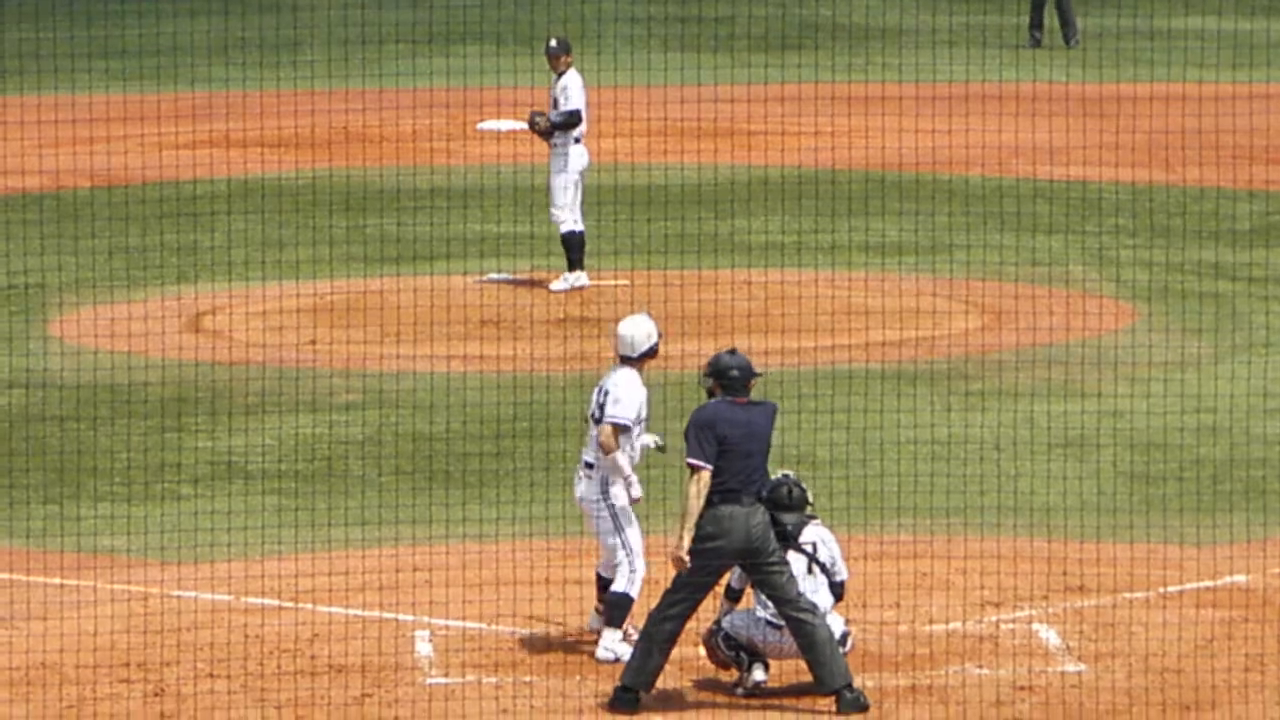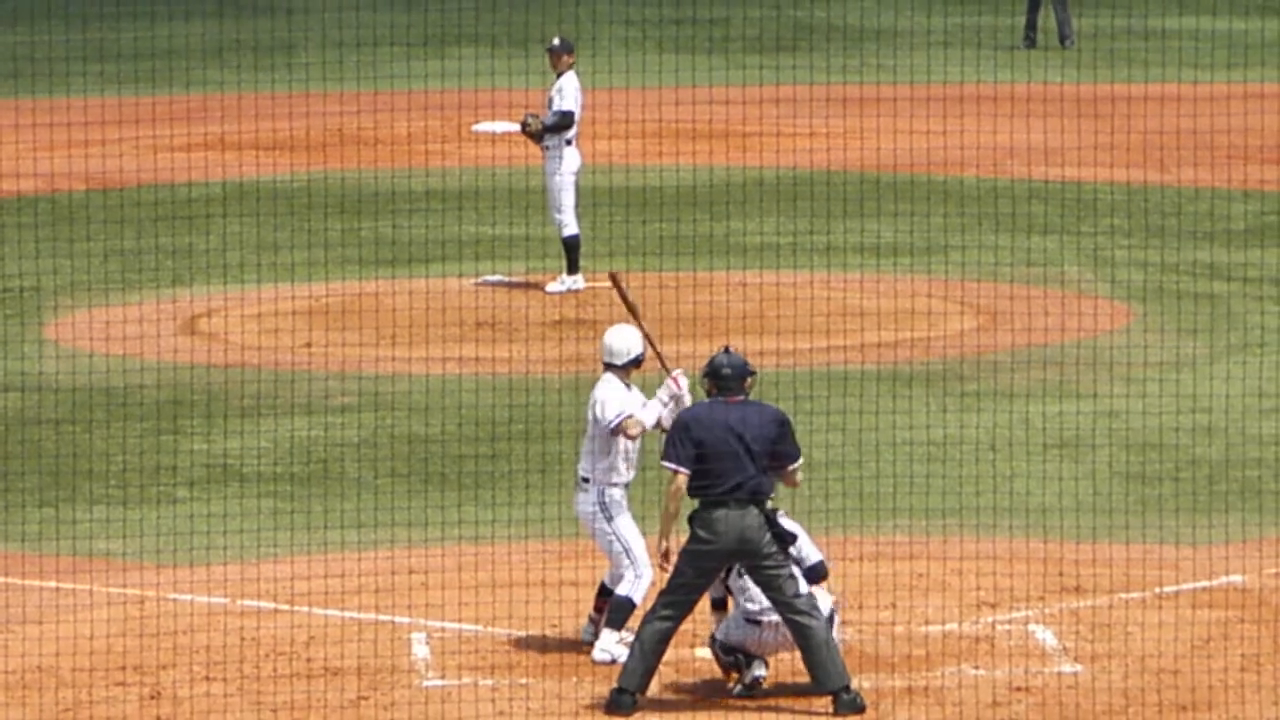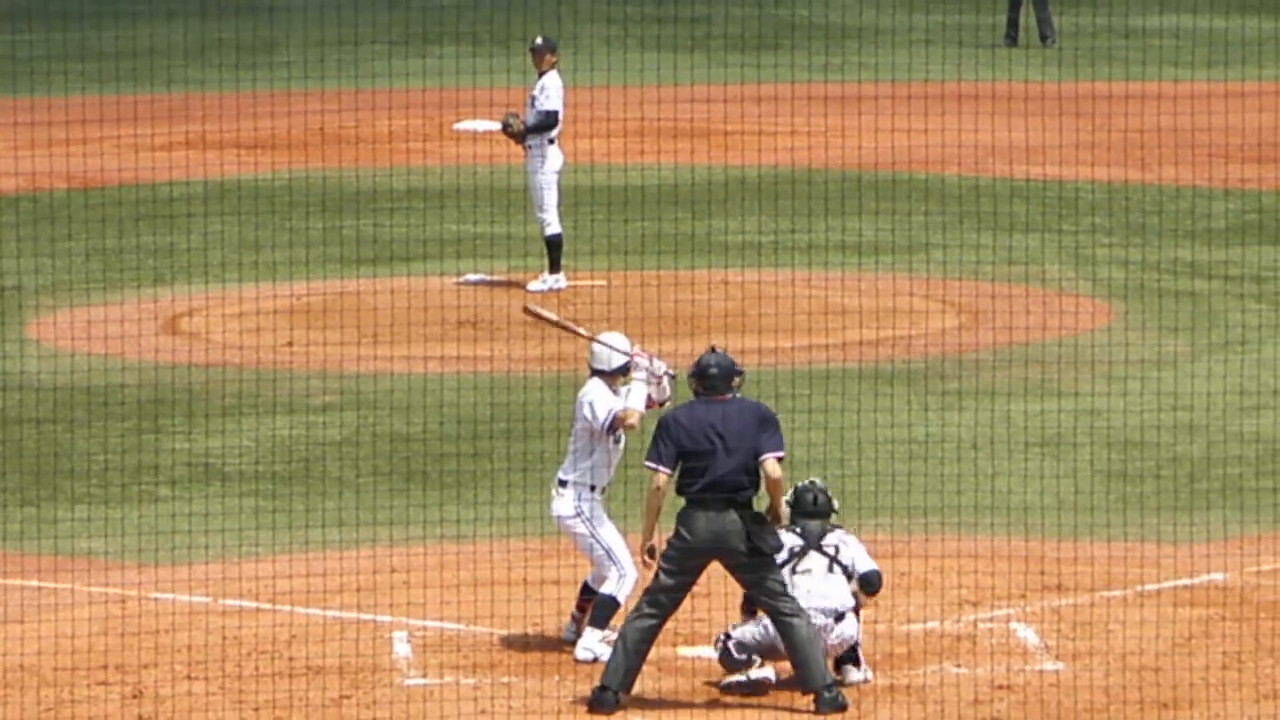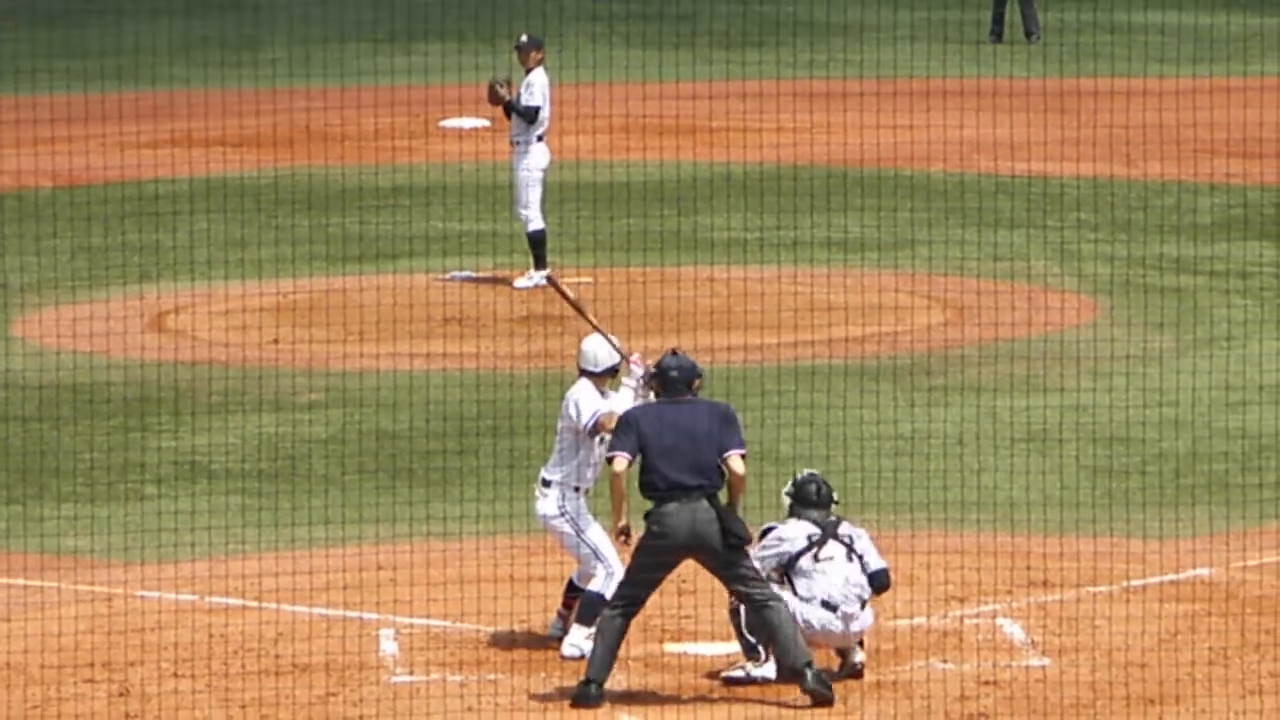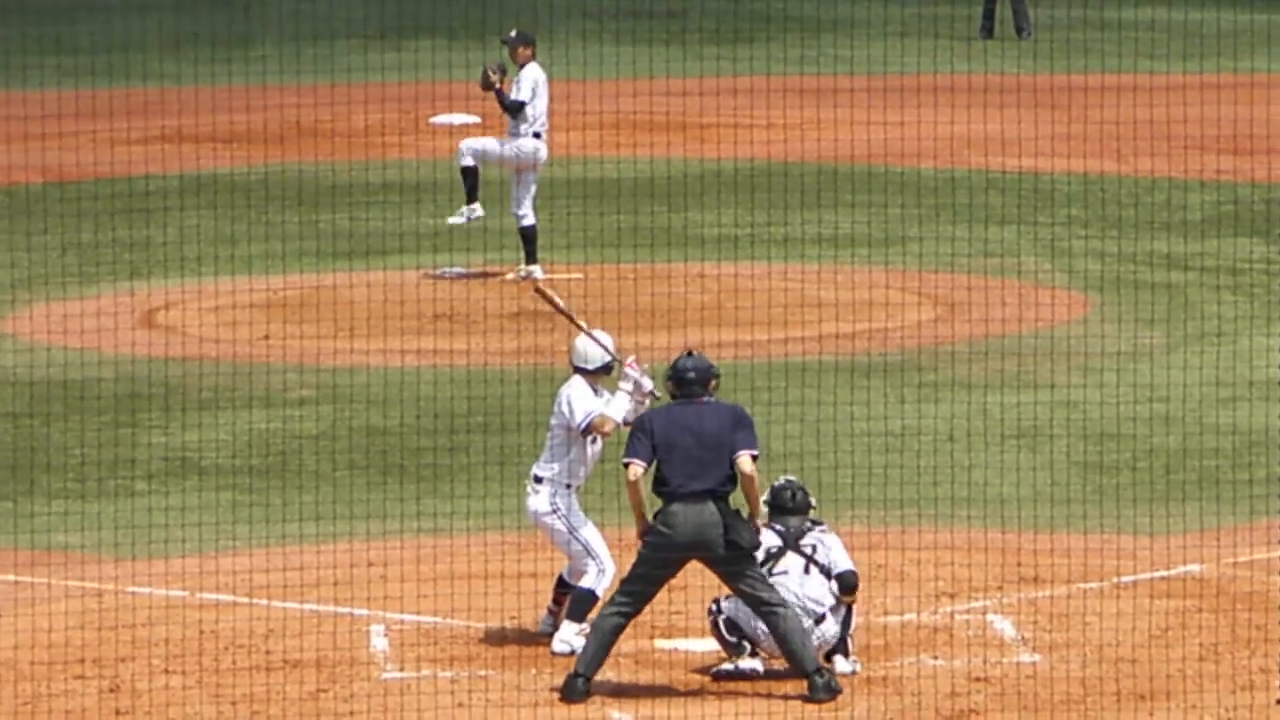
dt=0.7s
person 1, frame 1
left shoulder: (707, 416)
right shoulder: (767, 413)
left elbow: (702, 480)
left wrist: (685, 535)
left hip: (718, 523)
right hip: (758, 522)
left knee: (672, 610)
right knee: (798, 608)
left ankle: (630, 691)
right ankle: (844, 691)
person 1, frame 2
left shoulder: (691, 419)
right shoulder: (773, 418)
left elbow: (679, 484)
right elbow: (793, 477)
left wrist: (664, 537)
left hip: (710, 525)
right hip: (757, 523)
left knee: (665, 611)
right knee: (800, 610)
person 1, frame 3
left shoulder: (675, 419)
right shoulder: (758, 414)
left elbow: (659, 482)
right elbow: (773, 473)
left wrist: (648, 536)
right wrist: (776, 509)
left hip: (693, 525)
right hip: (740, 524)
left knee: (650, 610)
right knee: (785, 609)
left ankle: (609, 692)
right ankle: (824, 691)
person 1, frame 4
left shoulder: (636, 417)
right shoulder: (719, 413)
left elbow: (618, 469)
right elbow: (738, 470)
left wrist: (619, 517)
right wrist: (732, 509)
left hip: (664, 520)
right hip: (710, 518)
left knee: (622, 605)
right knee: (762, 598)
left ankle: (592, 686)
right ankle: (808, 674)
person 1, frame 5
left shoulder: (651, 419)
right shoulder: (734, 415)
left elbow: (633, 475)
right elbow: (747, 469)
left wrist: (641, 520)
right wrist: (754, 515)
left hip: (671, 522)
right hip: (719, 521)
left knee: (623, 603)
right knee: (769, 602)
left ankle: (579, 679)
right ankle: (817, 678)
person 2, frame 1
left shoulder: (612, 378)
right shoulder: (630, 387)
right elbow: (606, 440)
left wrist: (641, 438)
right wrist: (631, 480)
left hip: (590, 480)
right hip: (606, 484)
left knee: (612, 554)
right knee: (632, 564)
left ankle: (603, 617)
right ankle: (610, 642)
person 2, frame 2
left shoulder: (627, 390)
right shoulder: (608, 391)
left elbow: (667, 422)
right elbow: (632, 430)
left wrist: (677, 397)
right wrist: (664, 395)
left hip: (609, 495)
right hip: (601, 497)
left knee: (623, 564)
right knee: (639, 571)
left ankle: (596, 628)
right ankle: (607, 645)
person 2, frame 3
left shoulder: (612, 391)
right shoulder: (595, 395)
left elbow: (658, 399)
right elbow: (630, 420)
left wrist: (656, 375)
right wrist: (639, 377)
left hip: (583, 498)
right hip: (578, 500)
left knee: (607, 564)
right knee: (622, 572)
left ankle: (577, 626)
right ankle: (589, 644)
person 2, frame 4
left shoulder: (599, 395)
right shoulder: (582, 395)
right elbow: (612, 424)
left wrist: (640, 388)
right wrist: (629, 383)
left hip: (565, 498)
right hip: (562, 499)
left knee: (593, 561)
right knee: (609, 569)
left ankle: (564, 623)
right ankle: (575, 640)
person 2, frame 5
left shoulder: (595, 393)
right shoulder: (575, 392)
left elbow: (630, 419)
right elbow: (605, 427)
left wrist: (639, 394)
right wrist: (625, 387)
left hip: (557, 494)
right hip: (552, 496)
left knee: (584, 557)
right knee: (600, 566)
left ankle: (554, 619)
right ankle: (566, 637)
person 3, frame 1
left shoulder: (571, 81)
right shoulder: (560, 81)
left elbow: (575, 118)
left wrist: (549, 125)
right wrist: (546, 127)
left hip: (569, 153)
right hip: (562, 152)
left knee: (561, 212)
right knee: (571, 213)
left ankle: (575, 272)
right ankle: (578, 271)
person 3, frame 2
left shoulder: (567, 83)
right shoulder: (561, 83)
left elbow: (567, 119)
left wrist: (541, 128)
right wrist: (540, 131)
left hip: (561, 155)
right hip: (556, 154)
left knee: (564, 216)
right knee: (564, 216)
left ankle: (573, 276)
right ankle: (572, 274)
person 3, frame 3
left shoulder: (550, 82)
right shoulder: (543, 82)
left elbow: (551, 120)
left wrist: (524, 130)
right wrist: (522, 129)
left hip: (543, 154)
right hip: (538, 153)
left knee: (547, 215)
right knee: (546, 215)
left ankle: (555, 275)
right ankle: (554, 273)
person 3, frame 4
left shoulder: (536, 79)
right shoulder: (530, 79)
left elbow: (530, 116)
right elbow: (515, 115)
left wrist: (508, 101)
right wrist: (506, 101)
left hip: (530, 152)
right hip: (525, 151)
left knee: (528, 212)
right knee: (531, 211)
left ankle: (541, 271)
right ankle: (540, 269)
person 3, frame 5
left shoulder: (528, 74)
right shoulder: (533, 73)
left elbow: (514, 109)
right elbow: (513, 107)
left wrist: (497, 88)
right wrist: (498, 88)
left hip: (523, 144)
right hip: (533, 146)
left knee: (467, 147)
right knee: (523, 208)
left ankle: (472, 206)
right ankle: (532, 266)
person 4, frame 1
right shoulder: (822, 534)
left elbow: (733, 593)
right elbow: (838, 591)
left wrist: (720, 625)
left hip: (769, 637)
left knee: (717, 633)
right knee: (840, 632)
left ankle: (752, 667)
person 4, frame 2
right shoulder: (783, 526)
left elbow: (716, 601)
right elbow: (819, 572)
left wrist: (719, 632)
left hip: (753, 635)
left knee: (720, 639)
right knee: (825, 603)
left ankle: (753, 666)
person 4, frame 3
right shoulder: (844, 540)
left elbow: (750, 601)
right elbow: (872, 582)
left wrist: (741, 635)
right wrist: (859, 598)
right hip: (840, 636)
left knee: (727, 644)
left ankle: (754, 668)
right ankle: (851, 667)
person 4, frame 4
left shoulder: (788, 531)
right shoulder: (853, 532)
right elbow: (881, 581)
left hip: (817, 625)
right hip: (856, 627)
left ankle: (759, 662)
right ankle: (852, 652)
person 4, frame 5
right shoulder: (825, 537)
right elbow: (849, 583)
right wrist: (846, 596)
left hip: (774, 639)
right hip: (821, 637)
left knee: (719, 608)
right knee: (844, 601)
left ankle: (746, 657)
right ankle: (840, 657)
